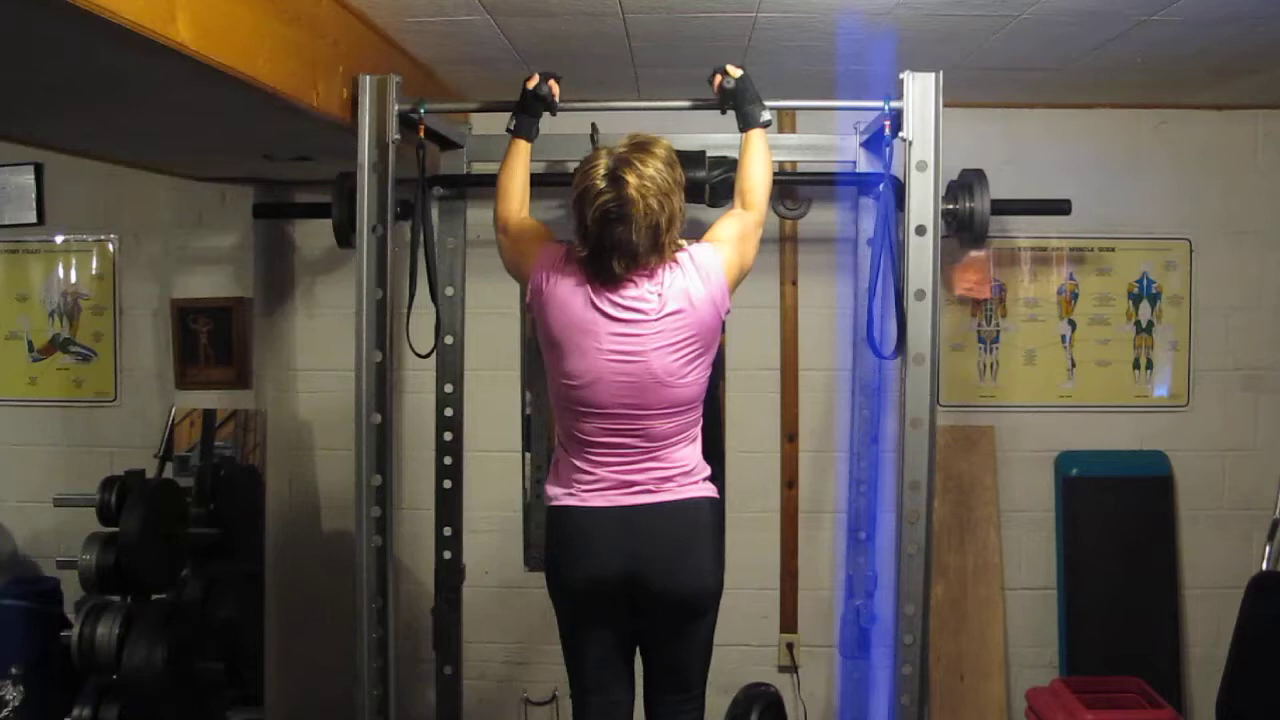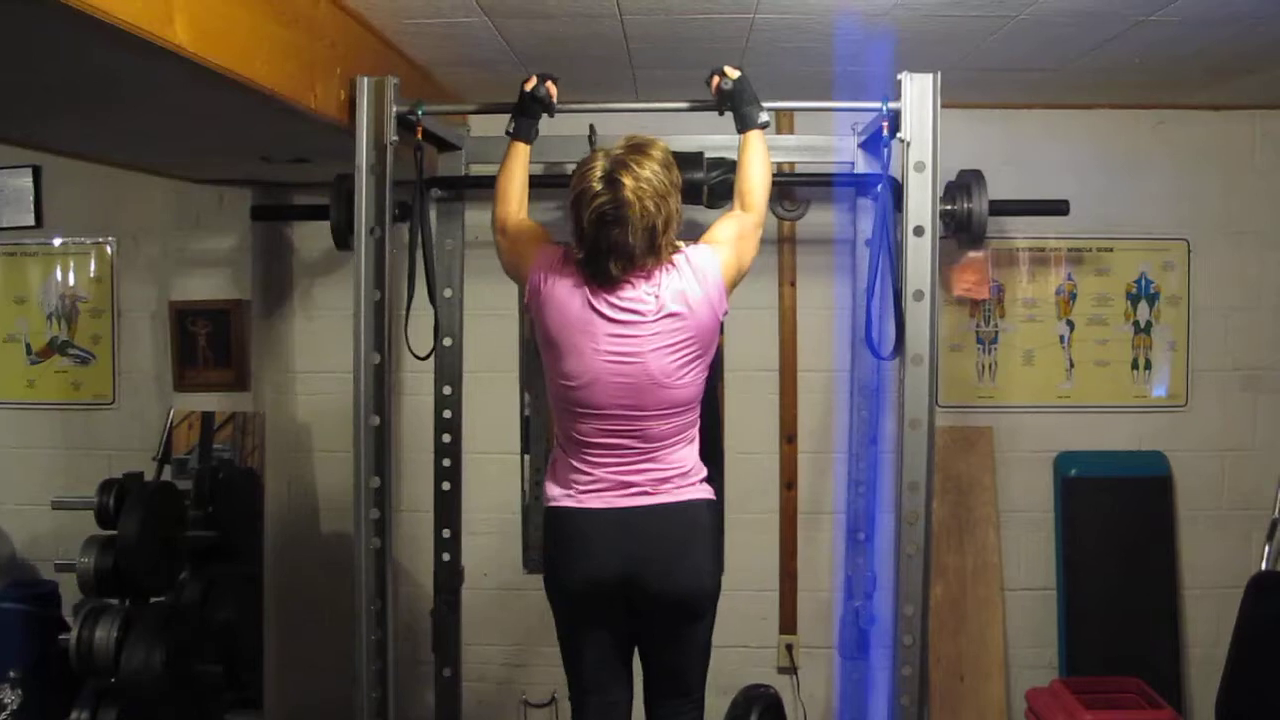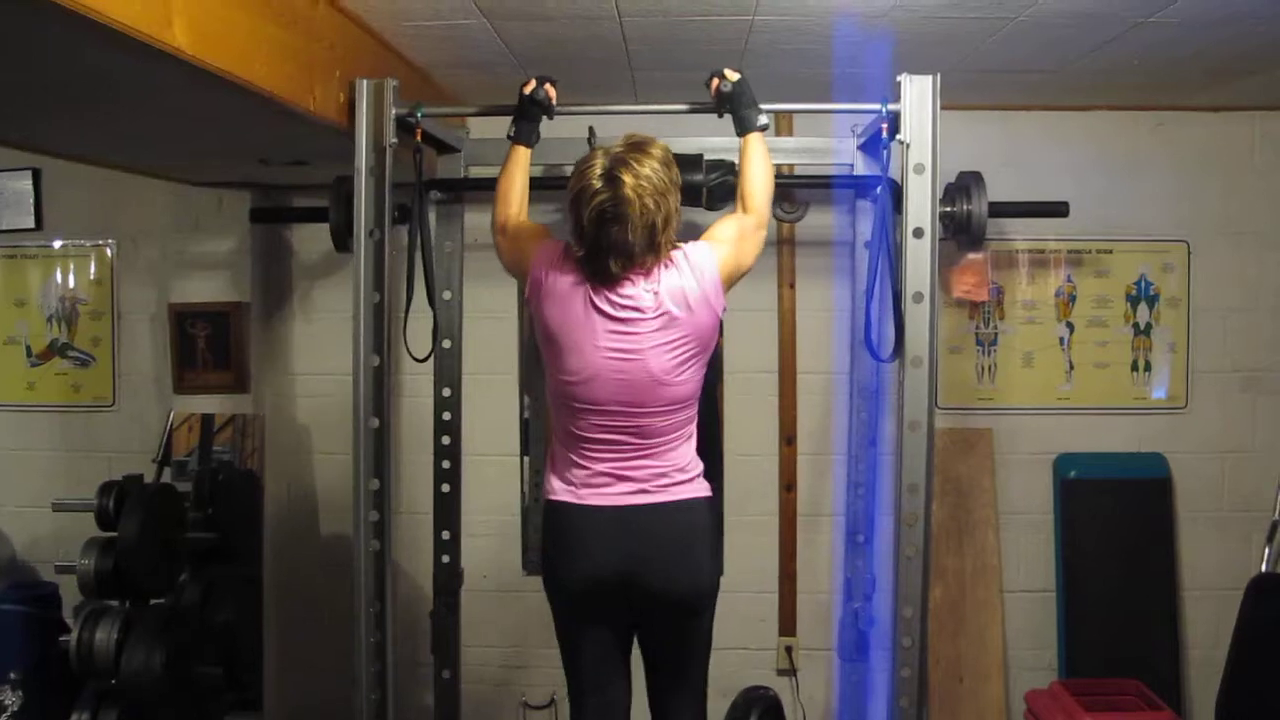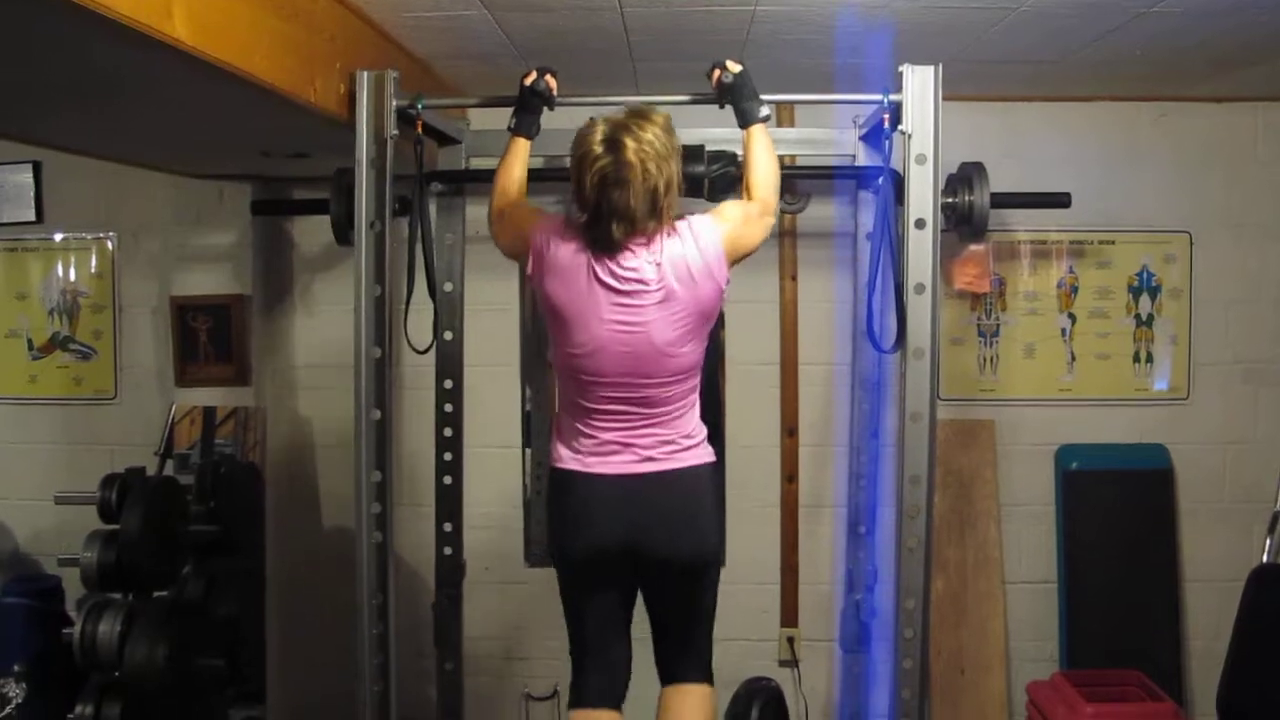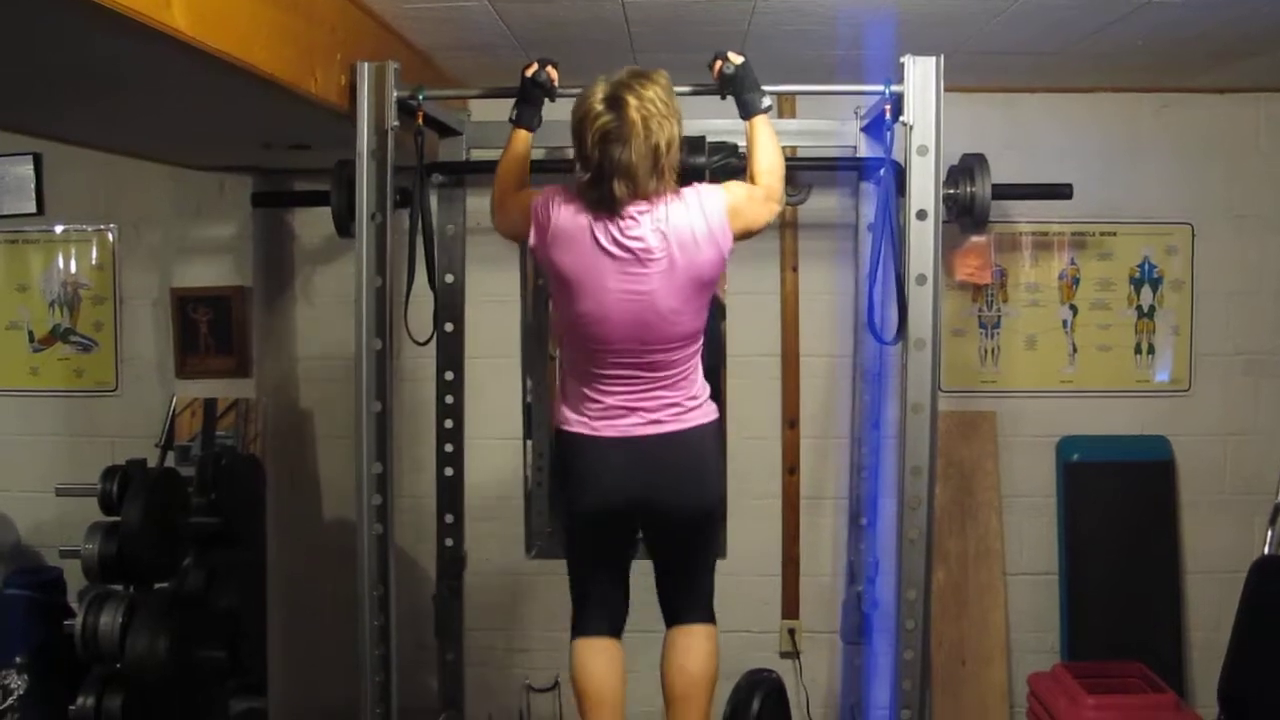
dt=0.2s
person 1, frame 1
left shoulder: (554, 287)
right shoulder: (701, 283)
left elbow: (510, 221)
right elbow: (750, 210)
left wrist: (525, 124)
right wrist: (751, 115)
left hip: (582, 533)
right hip: (682, 531)
person 1, frame 2
left shoulder: (553, 289)
right shoulder: (699, 284)
left elbow: (508, 224)
right elbow: (750, 213)
left wrist: (523, 127)
right wrist: (749, 117)
left hip: (580, 536)
right hip: (680, 533)
person 1, frame 3
left shoulder: (553, 284)
right shoulder: (698, 279)
left elbow: (506, 226)
right elbow: (754, 218)
left wrist: (524, 131)
right wrist: (749, 120)
left hip: (578, 532)
right hip: (678, 529)
person 1, frame 4
left shoulder: (555, 254)
right shoulder: (700, 249)
left elbow: (502, 218)
right elbow: (763, 205)
left wrist: (524, 121)
right wrist: (751, 110)
left hip: (584, 497)
right hip: (682, 495)
right knee: (687, 665)
person 1, frame 5
left shoulder: (558, 220)
right shoulder: (703, 214)
left elbow: (503, 211)
right elbow: (770, 195)
left wrist: (525, 115)
right wrist: (753, 101)
left hip: (589, 454)
right hip: (686, 452)
left knee: (595, 612)
right knee: (690, 608)
